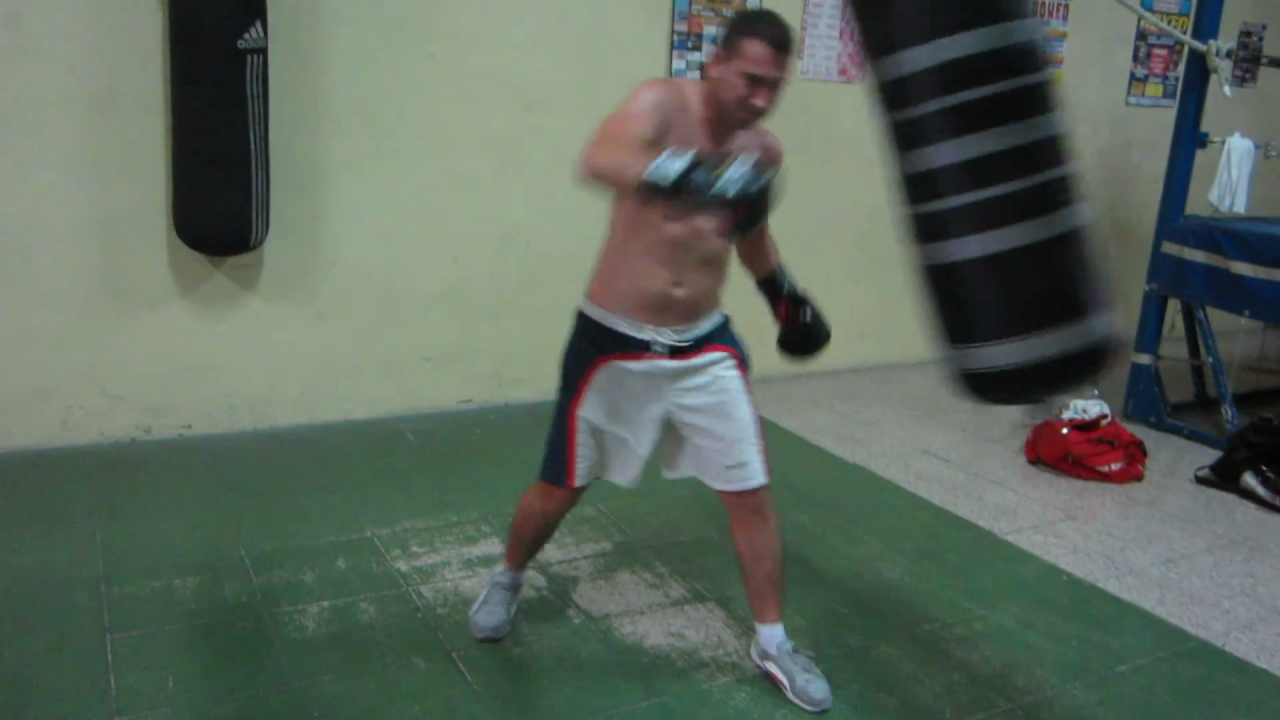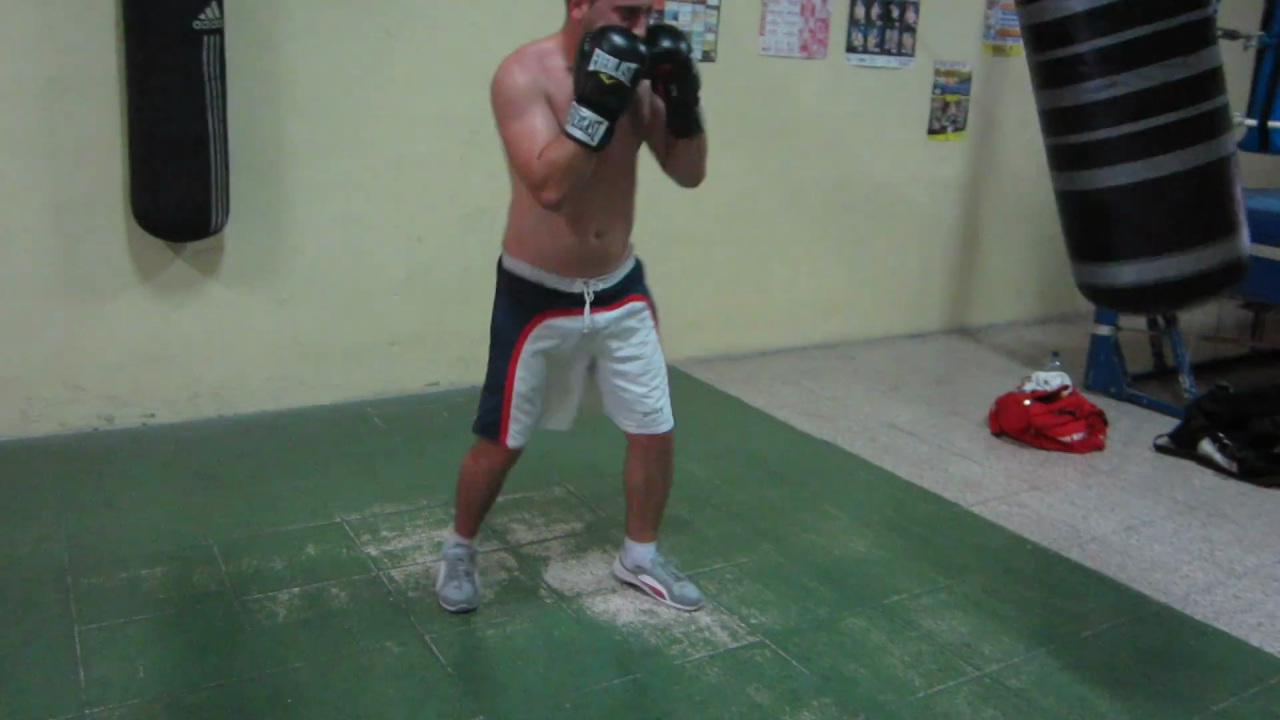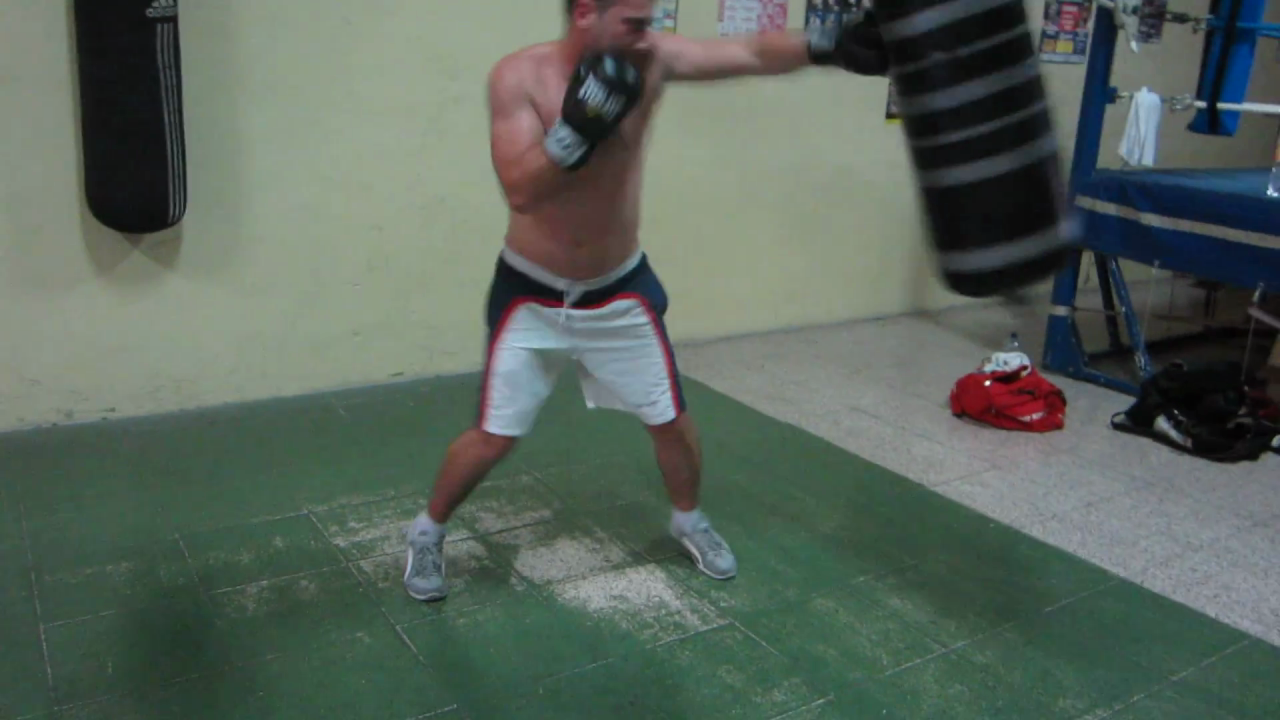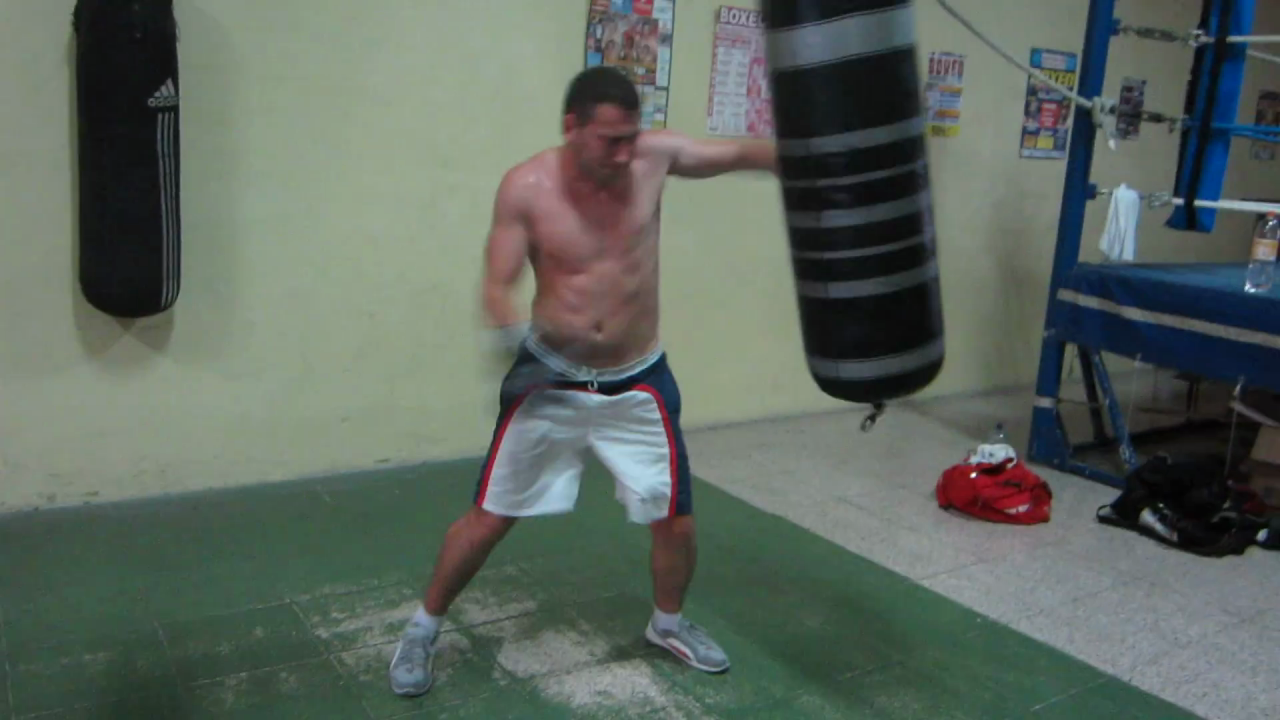
dt=0.4s
person 1, frame 1
left shoulder: (764, 148)
right shoulder: (660, 102)
right elbow: (605, 162)
left wrist: (783, 294)
right wrist: (701, 179)
left hip: (704, 346)
right hip: (612, 343)
left knee: (749, 495)
right knee: (559, 487)
left ankle: (772, 641)
right ankle: (507, 580)
person 1, frame 2
left shoulder: (635, 69)
right shoulder: (523, 74)
left elbow: (690, 173)
right elbow: (550, 187)
left wrist: (683, 97)
right wrist: (597, 102)
left hip: (622, 290)
right hip: (538, 294)
left knee: (655, 432)
right knee: (499, 442)
left ankle: (638, 554)
right ankle: (459, 549)
person 1, frame 3
left shoulder: (651, 59)
right shoulder: (518, 75)
left elbow: (751, 54)
right elbow: (520, 191)
right wrist: (578, 123)
left hip: (619, 289)
right hip: (532, 290)
left knee: (670, 423)
right knee: (494, 437)
left ankle: (687, 521)
right ankle: (428, 531)
person 1, frame 4
left shoulder: (651, 156)
right shoulder: (527, 184)
left elbow: (742, 149)
right elbow: (496, 284)
right wrist: (520, 350)
left hip: (640, 383)
right hip: (555, 378)
left knee: (674, 519)
right knee: (491, 515)
left ankle: (669, 621)
right ankle: (424, 624)
